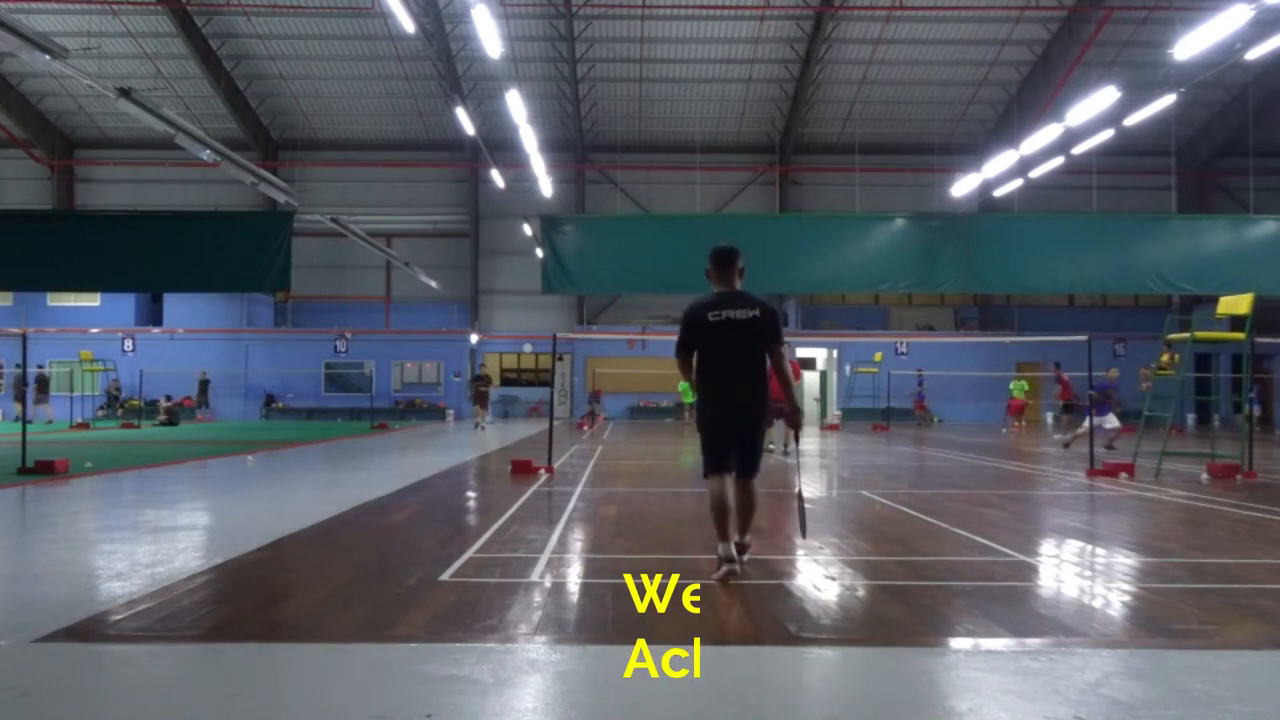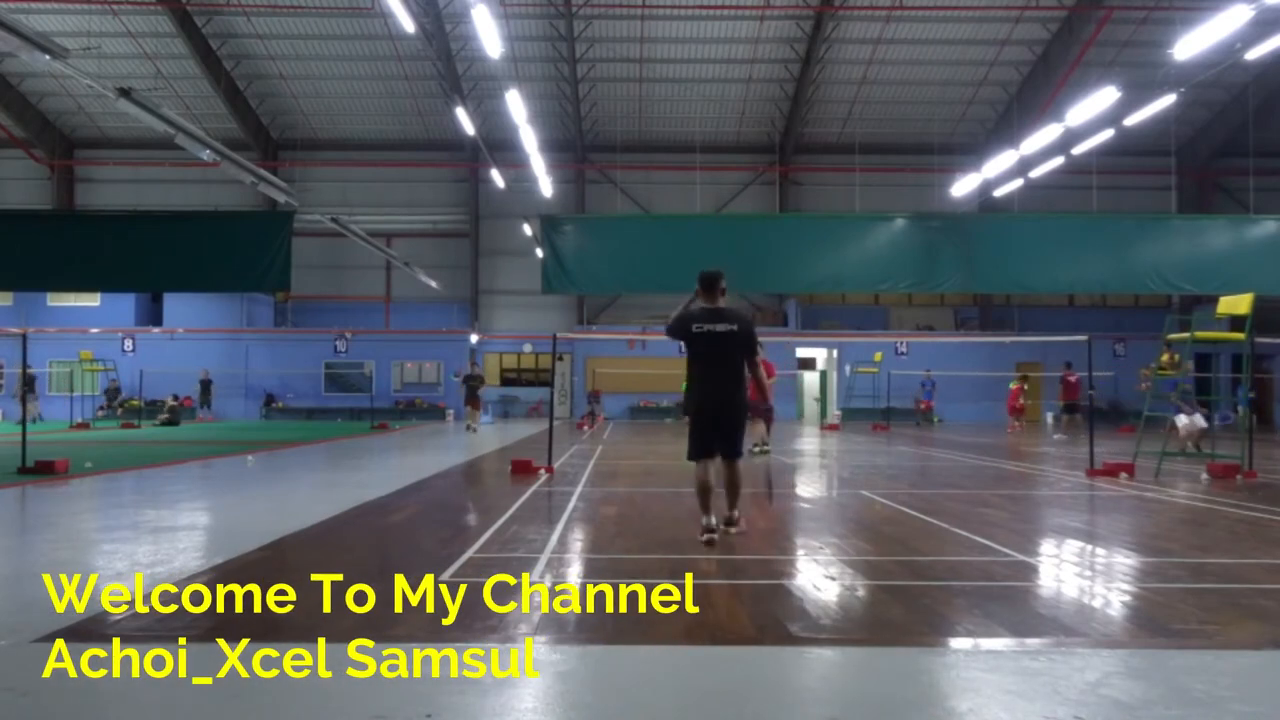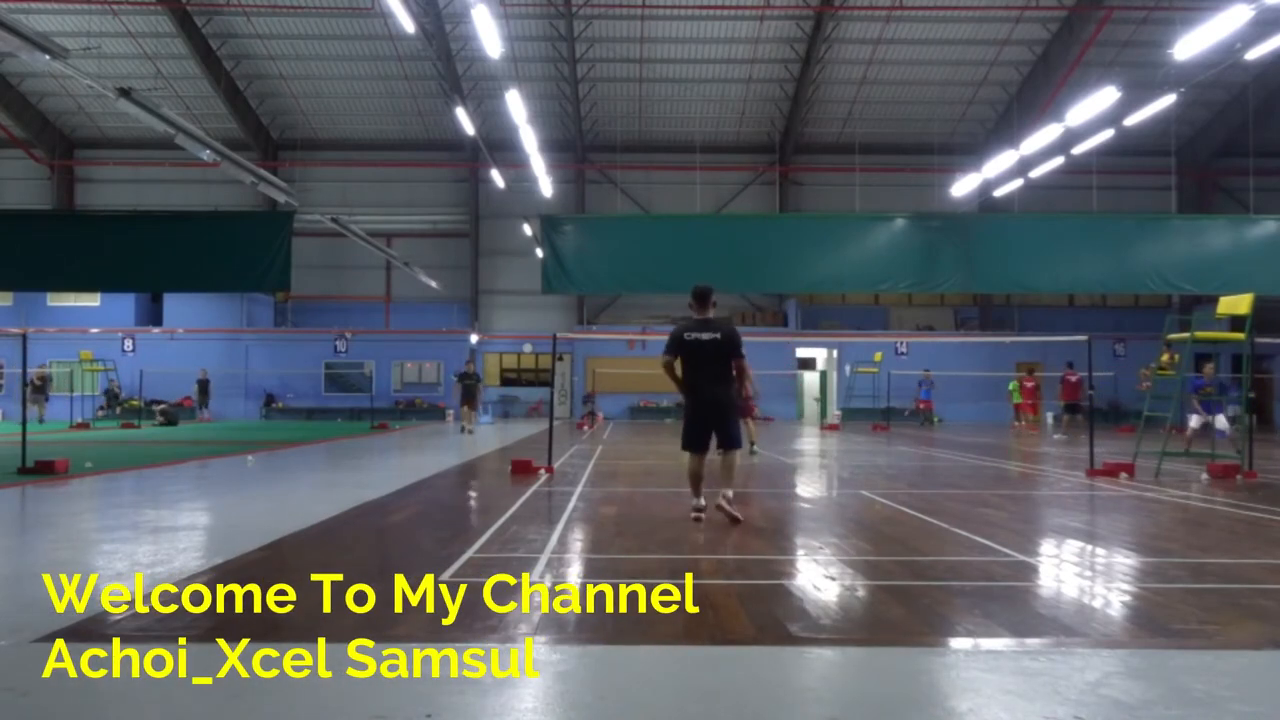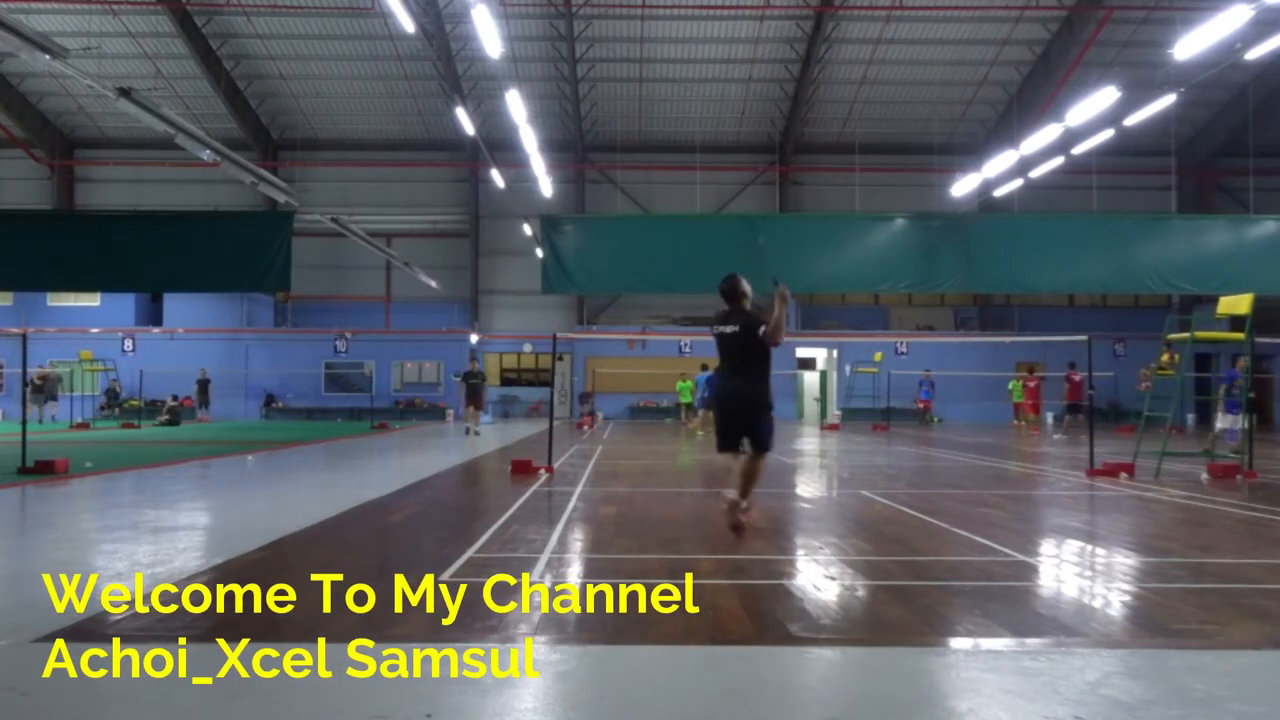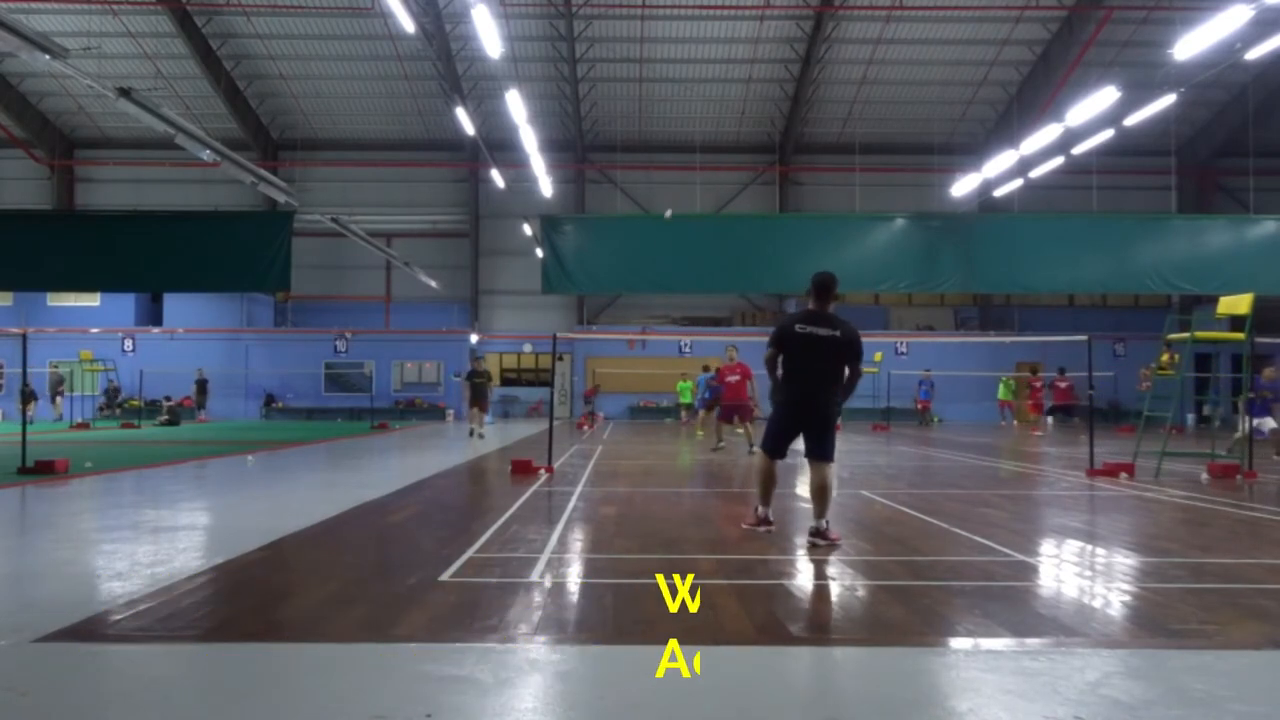
dt=1s
person 1, frame 1
left shoulder: (696, 312)
right shoulder: (763, 310)
left elbow: (683, 364)
right elbow: (778, 360)
left wrist: (695, 379)
right wrist: (792, 404)
left hip: (714, 410)
right hip: (753, 409)
left knee: (717, 477)
right knee: (745, 478)
left ankle: (726, 552)
right ankle: (741, 543)
person 1, frame 2
left shoulder: (689, 320)
right shoulder: (742, 322)
left elbow: (670, 329)
right elbow: (754, 366)
left wrist: (689, 302)
right wrist: (766, 398)
left hip: (701, 403)
right hip: (734, 403)
left knee: (703, 462)
right knee: (732, 460)
left ankle: (709, 524)
right ankle: (732, 516)
person 1, frame 3
left shoulder: (680, 331)
right shoulder: (727, 330)
left elbow: (666, 362)
right elbow: (741, 366)
left wrist: (680, 384)
right wrist: (742, 389)
left hip: (695, 401)
right hip: (724, 400)
left knee: (696, 454)
right knee: (730, 449)
left ankle: (698, 504)
right ankle: (726, 495)
person 1, frame 4
left shoulder: (720, 320)
right shoulder: (749, 319)
right elbow: (773, 338)
right wrist: (781, 305)
left hip: (724, 395)
right hip: (753, 398)
left knee: (730, 452)
right knee: (758, 452)
left ankle: (734, 498)
right ankle: (741, 502)
person 1, frame 5
left shoulder: (790, 324)
right shoulder: (847, 331)
left elbow: (770, 357)
right elbow: (856, 372)
left wrist: (775, 384)
right wrist: (840, 399)
left hip: (789, 403)
right hip: (825, 407)
left knee: (768, 457)
right knee: (821, 466)
left ankle: (763, 515)
right ankle: (819, 527)
